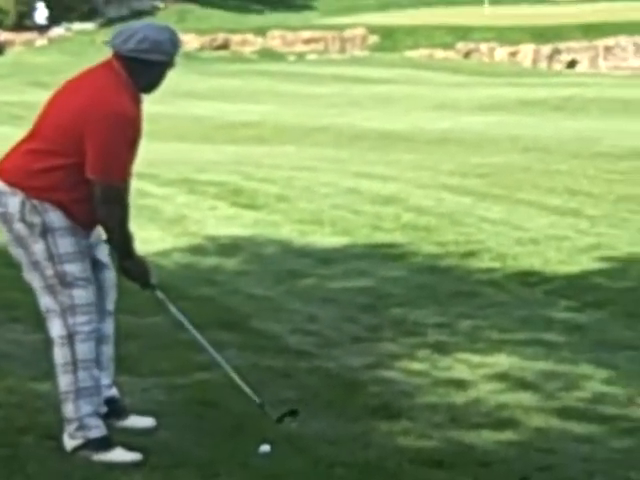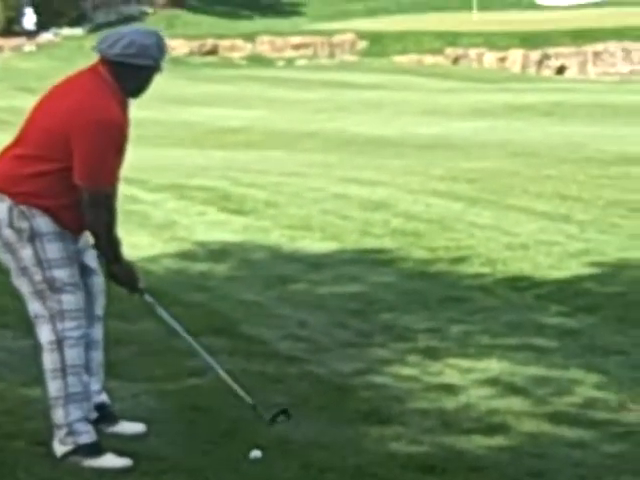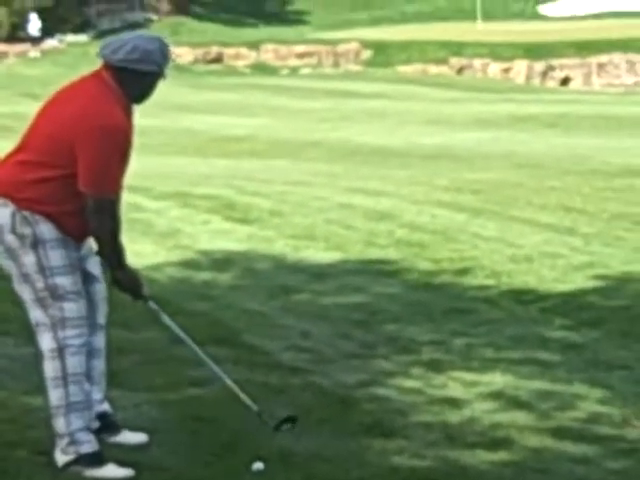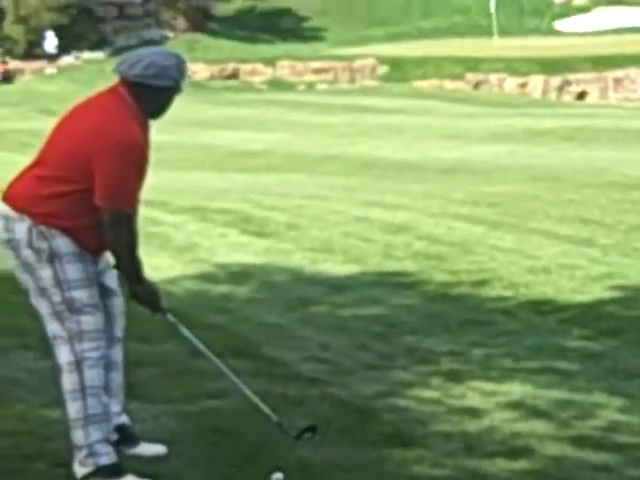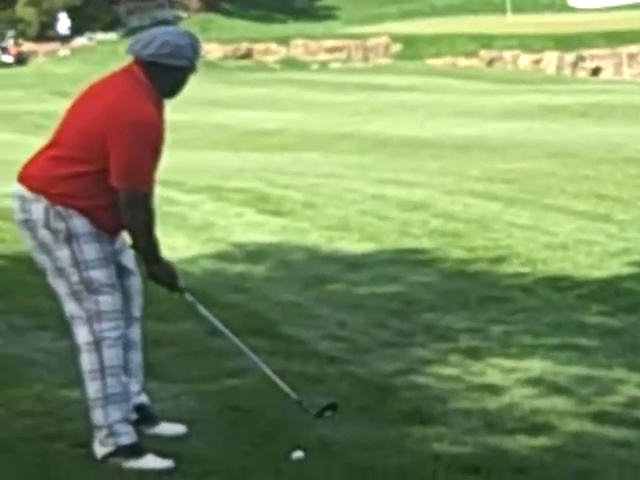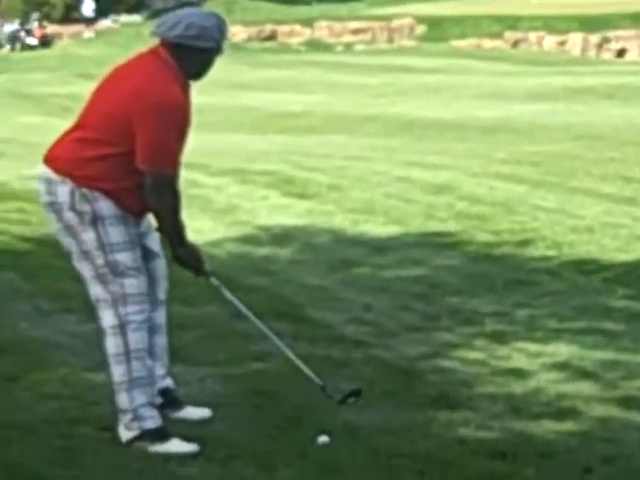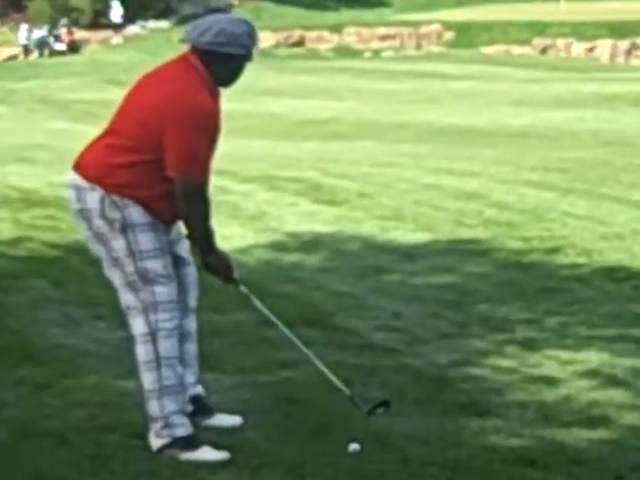
dt=0.1s
person 1, frame 1
left shoulder: (107, 81)
right shoulder: (114, 109)
left elbow: (105, 187)
right elbow: (108, 195)
left wrist: (118, 247)
right wrist: (127, 254)
left hip: (60, 203)
left knee: (99, 298)
right knee: (75, 314)
left ankle: (102, 401)
right ankle: (83, 431)
person 1, frame 2
left shoulder: (95, 85)
right shoulder: (101, 113)
left elbow: (92, 192)
right elbow: (96, 200)
left wrist: (106, 252)
right wrist: (115, 259)
left hip: (48, 208)
left knee: (89, 303)
right knee: (64, 319)
left ankle: (92, 407)
right ankle: (74, 437)
person 1, frame 3
left shoulder: (99, 90)
right shoulder: (105, 120)
left elbow: (97, 200)
right elbow: (100, 208)
left wrist: (110, 259)
right wrist: (119, 266)
left hip: (53, 215)
left knee: (91, 313)
right knee: (66, 328)
left ankle: (96, 417)
person 1, frame 4
left shoulder: (115, 106)
right shoulder: (121, 134)
right elbow: (116, 222)
left wrist: (126, 271)
right wrist: (136, 279)
left hip: (68, 229)
right hip: (40, 231)
left knee: (108, 325)
right knee: (82, 341)
left ankle: (112, 428)
person 1, frame 5
left shoulder: (129, 86)
right shoulder: (137, 114)
left elbow: (130, 193)
right elbow: (133, 202)
left wrist: (142, 253)
right wrist: (153, 260)
left hip: (83, 208)
right hip: (56, 211)
left knee: (125, 304)
right knee: (100, 320)
left ankle: (131, 408)
right ankle: (113, 438)
person 1, frame 6
left shoulder: (155, 67)
right shoulder: (162, 96)
left elbow: (155, 176)
right elbow: (159, 184)
left wrist: (168, 235)
right wrist: (179, 243)
left hip: (108, 190)
right hip: (81, 193)
left knee: (150, 288)
right knee: (125, 304)
left ankle: (156, 391)
right ankle: (138, 422)
person 1, frame 7
left shoulder: (185, 74)
right shoulder: (193, 104)
left elbow: (185, 184)
right elbow: (190, 191)
right wrist: (209, 251)
left hip: (138, 198)
right hip: (111, 200)
left knee: (181, 294)
right knee: (156, 312)
left ankle: (188, 399)
right ankle: (169, 430)
